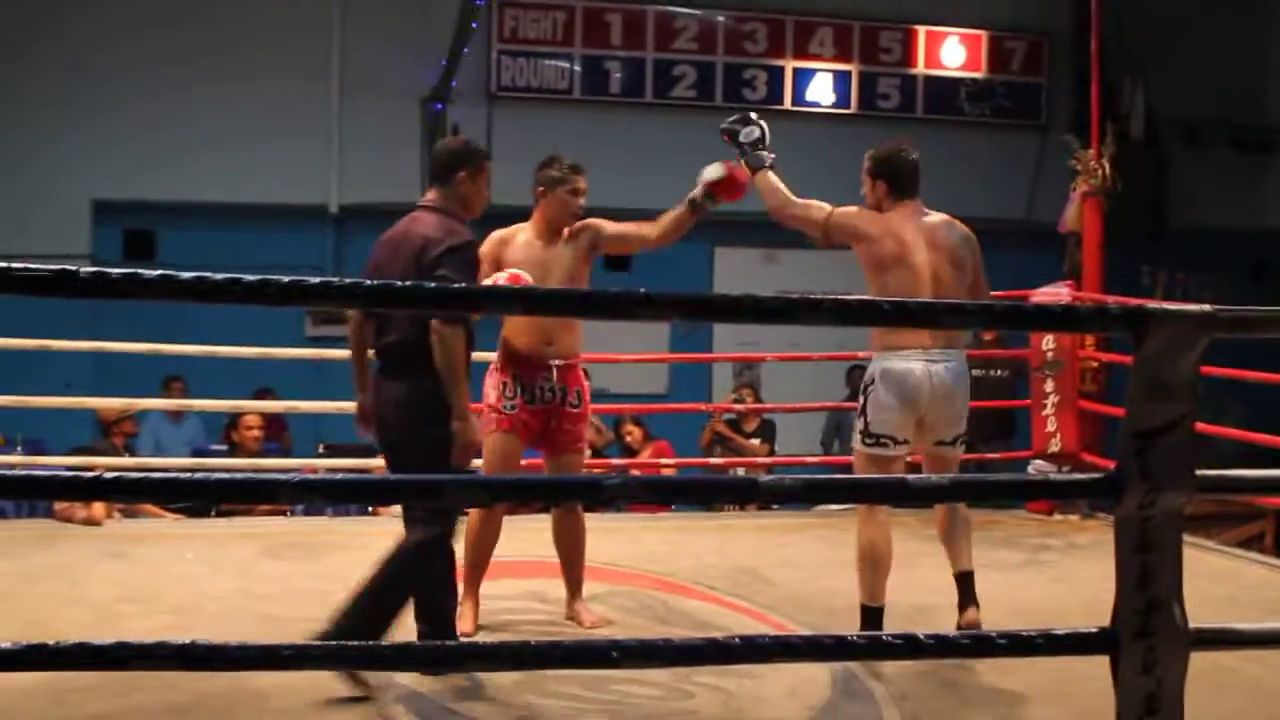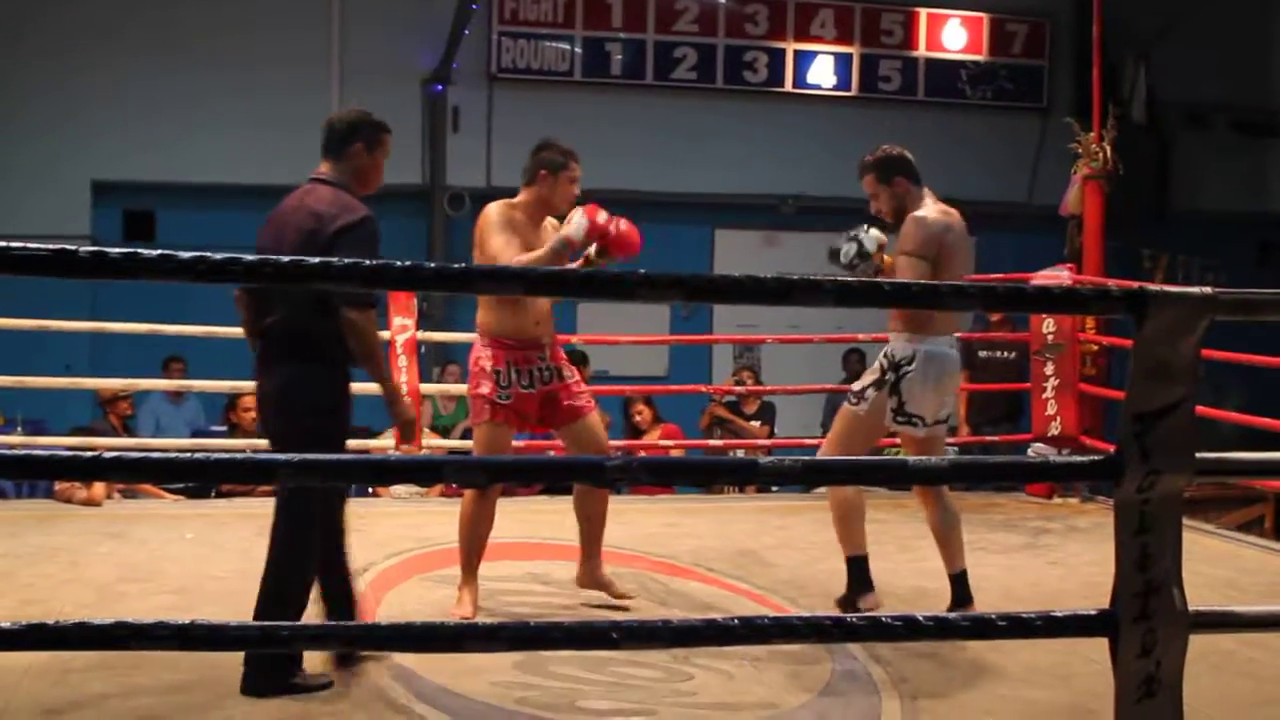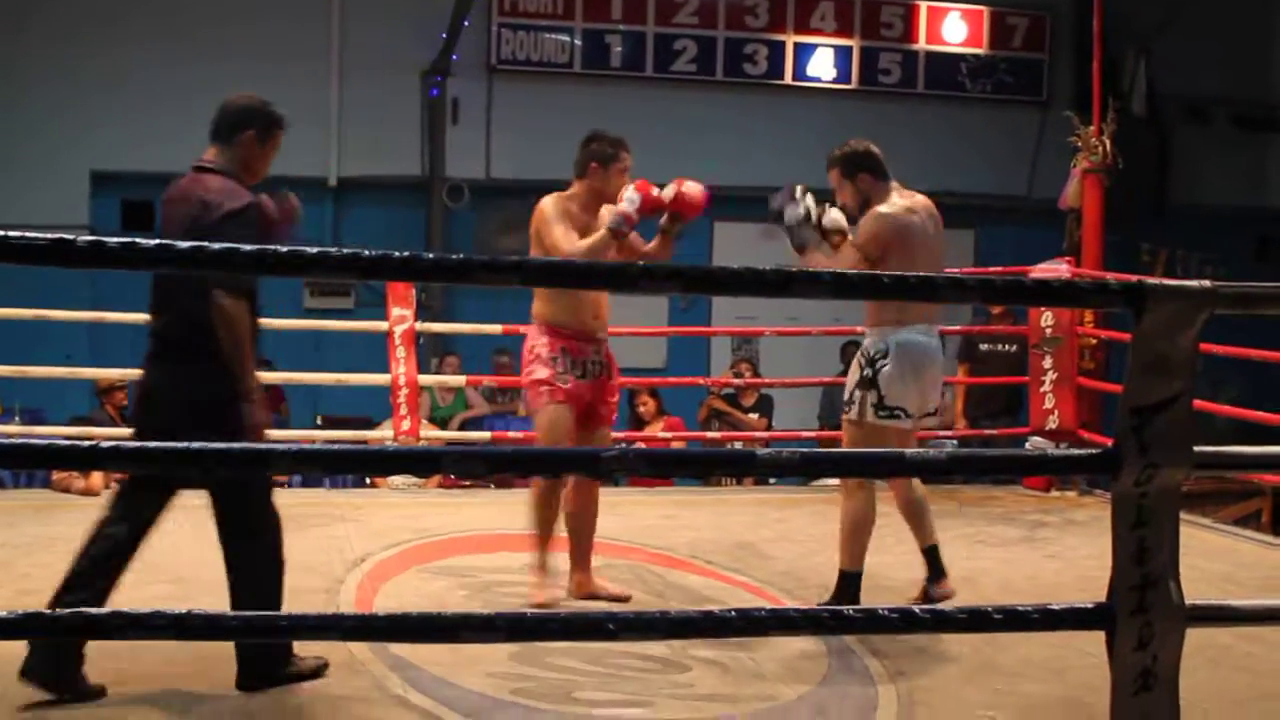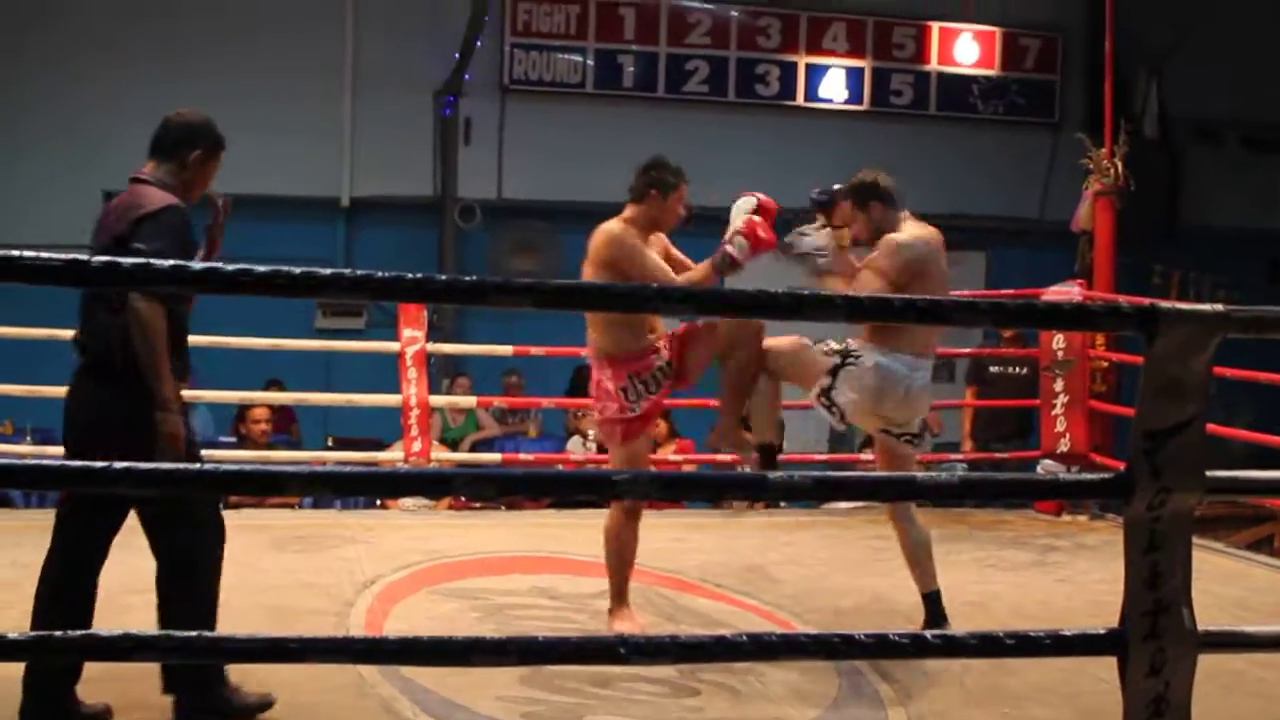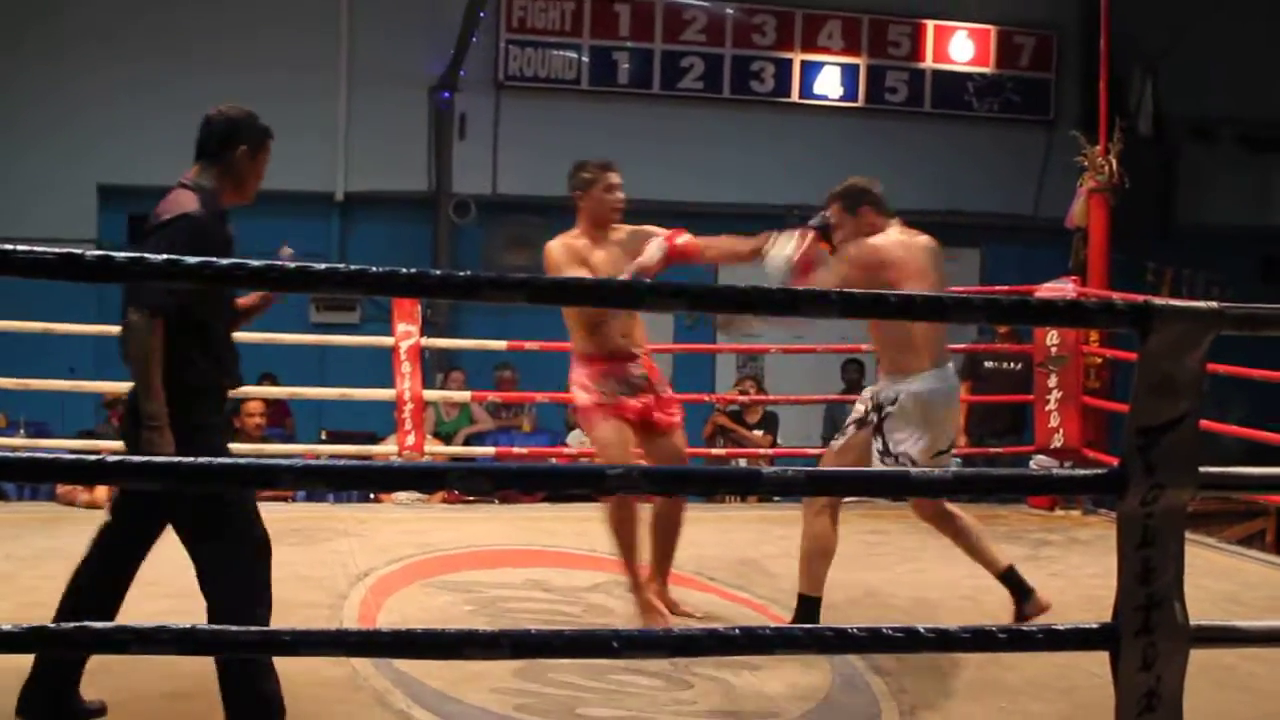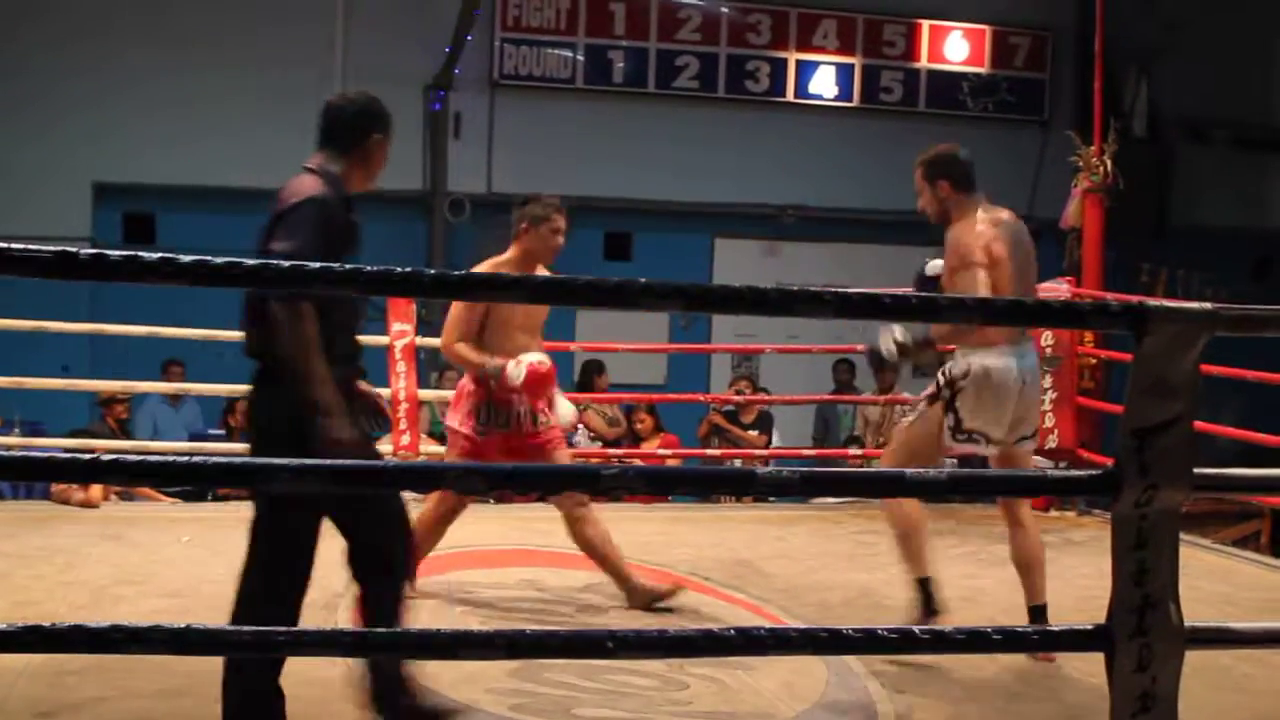
dt=0.4s
person 1, frame 1
left shoulder: (392, 238)
right shoulder: (454, 239)
left elbow: (358, 322)
right elbow: (445, 330)
left wrist: (365, 392)
right wrist: (462, 414)
left hip: (390, 389)
right hip: (424, 396)
left knee: (430, 518)
right knee: (431, 527)
left ankle: (438, 642)
right ankle: (346, 636)
person 1, frame 2
left shoulder: (284, 211)
right shoulder: (352, 218)
left elbow: (246, 296)
right elbow: (355, 316)
right wrist: (394, 395)
left hip: (274, 375)
right hip: (314, 381)
left knee: (309, 511)
right knee: (307, 518)
left ankle: (339, 628)
right ankle: (272, 666)
person 1, frame 3
left shoulder: (176, 197)
right shoulder: (237, 204)
right elbow: (228, 302)
left wrist: (265, 237)
right wrist: (251, 396)
left hip: (160, 378)
right hip: (205, 384)
left knee: (129, 515)
right knee: (249, 522)
left ankle: (54, 656)
right ankle: (264, 659)
person 1, frame 4
left shoulder: (120, 208)
right shoulder: (164, 212)
right elbow: (145, 307)
left wrist: (208, 247)
right wrist: (167, 406)
left hip: (93, 398)
right hip: (131, 402)
left knee: (78, 546)
right knee: (195, 537)
person 1, frame 5
left shoulder: (200, 218)
right shoulder: (188, 220)
right elbow: (143, 321)
left wrist: (259, 300)
right wrist: (156, 426)
left hip: (184, 417)
right hip: (183, 421)
left knee: (119, 552)
right knee: (238, 560)
person 1, frame 6
left shoulder: (318, 201)
right shoulder: (315, 202)
right elbow: (290, 306)
left wrist: (350, 388)
right wrist: (329, 409)
left hip: (312, 408)
right hip: (299, 412)
left knee: (385, 547)
right knee: (280, 569)
person 2, frame 1
left shoulder: (869, 227)
right shoulder: (961, 235)
left elbow: (786, 206)
right elbow: (981, 305)
left wrist: (755, 158)
left hip: (894, 373)
right hip: (950, 371)
left knee: (874, 504)
left ankle: (871, 629)
right ankle: (968, 600)
person 2, frame 2
left shoulder: (921, 223)
right shoulder: (948, 220)
left elbow: (907, 302)
left wrist: (867, 272)
right wrist: (879, 256)
left hip: (914, 357)
right hip: (938, 356)
left knee: (836, 458)
right knee: (929, 482)
left ankle: (859, 587)
right ankle: (961, 599)
person 2, frame 3
left shoulder: (887, 219)
right shoulder: (922, 206)
left wrist: (800, 234)
right wrist: (833, 230)
left hip: (893, 352)
right hip: (927, 348)
left knee: (855, 477)
left ankle: (846, 597)
right ankle: (935, 579)
person 2, frame 4
left shoulder: (900, 246)
right shoulder: (927, 237)
left wrist: (821, 264)
right wrist: (841, 253)
left hip: (871, 370)
right hip: (912, 382)
left knee: (764, 354)
right knee: (899, 503)
left ankle: (766, 469)
right ankle: (935, 618)
person 2, frame 5
left shoulder: (876, 251)
right shoulder: (925, 245)
left elbow: (809, 290)
left hip: (904, 397)
right hip: (936, 392)
left knee: (820, 499)
right knee: (931, 505)
left ankle: (806, 621)
right ankle: (1021, 593)
person 2, frame 6
left shoulder: (964, 234)
right shoulder: (1011, 224)
left wrist: (916, 342)
left hip: (981, 371)
right hip: (1023, 367)
right knee: (1016, 505)
left ankle: (928, 608)
right ankle: (1039, 629)
person 3, frame 1
left shoulder: (590, 235)
right shoulder: (501, 243)
left elbow: (653, 233)
left wrist: (699, 198)
right wrist: (490, 292)
left hip: (566, 378)
right hip: (513, 374)
left knee: (568, 496)
left ankle: (575, 598)
right ankle: (469, 599)
person 3, frame 2
left shoulder: (553, 228)
right shoulder: (497, 215)
right elbow: (512, 270)
left wrist: (599, 254)
right wrist: (568, 242)
left hip: (549, 357)
right hip: (501, 360)
left knee: (596, 453)
right knee: (488, 479)
left ankle: (591, 568)
right ankle: (467, 585)
person 3, frame 3
left shoulder: (609, 217)
right shoulder: (552, 208)
left elbow: (651, 263)
right elbow: (575, 258)
left wrist: (672, 224)
right wrist: (620, 221)
left hip: (596, 351)
right hip: (552, 348)
left ankle: (581, 574)
right ankle: (542, 566)
person 3, frame 4
left shoulder: (650, 235)
right shoulder: (616, 236)
left elbow: (695, 275)
right elbow: (674, 290)
left wrist: (737, 229)
right wrist: (728, 259)
left hip: (659, 352)
right hip: (621, 375)
left knee: (744, 323)
right knee: (631, 497)
left ankle: (723, 423)
right ankle: (619, 607)
person 3, frame 5
left shoulder: (636, 236)
right shoulder: (560, 250)
left elbow: (697, 249)
right elbow: (589, 304)
right wrist: (641, 266)
left hip: (643, 371)
right hip: (599, 376)
left ankle: (658, 587)
right ankle: (637, 587)
person 3, frame 6
left shoulder: (545, 280)
right shoulder: (485, 278)
right elbow: (451, 344)
left wrist: (552, 395)
right wrist: (500, 370)
left hip: (527, 404)
right hip: (480, 402)
left knee: (573, 494)
right knee: (450, 498)
left ankle: (632, 586)
